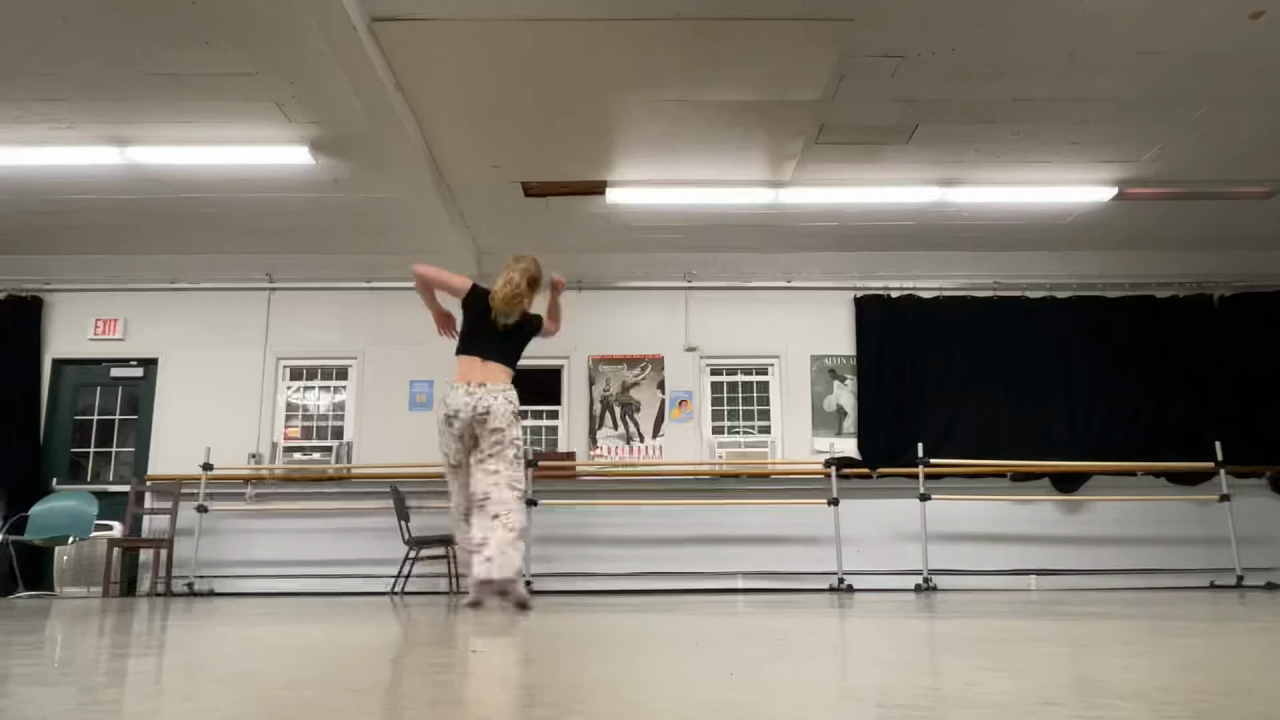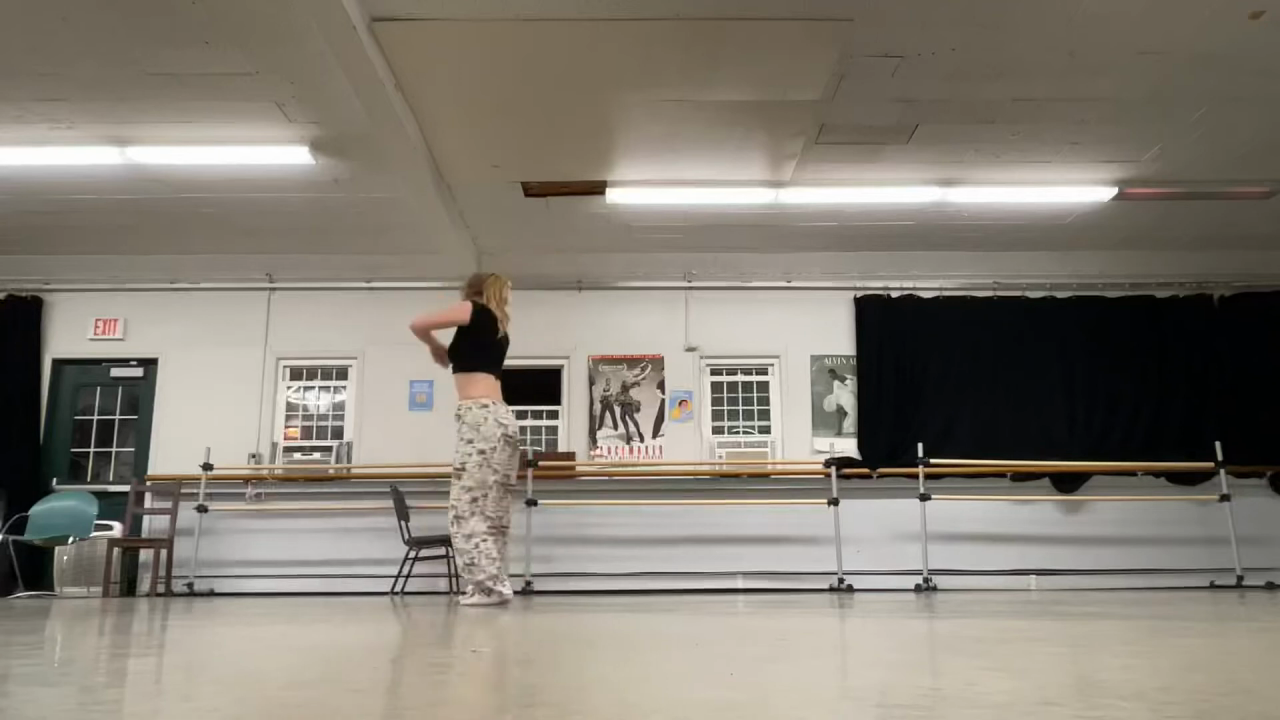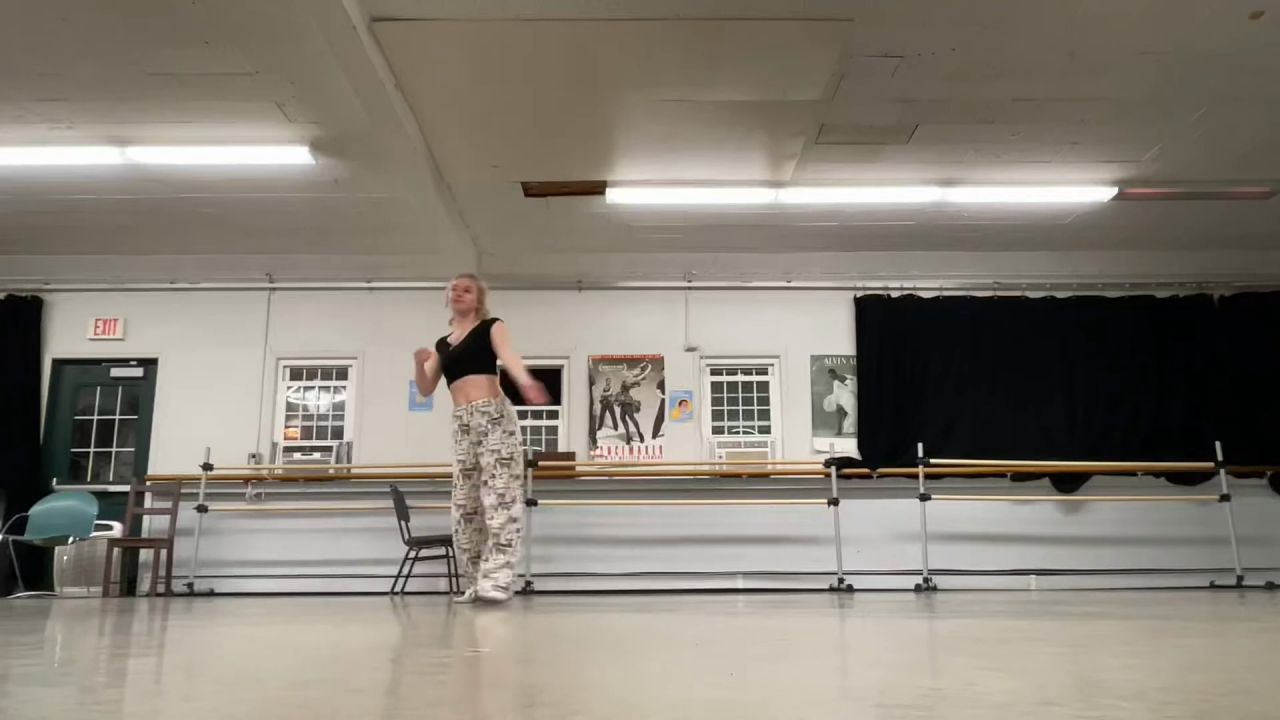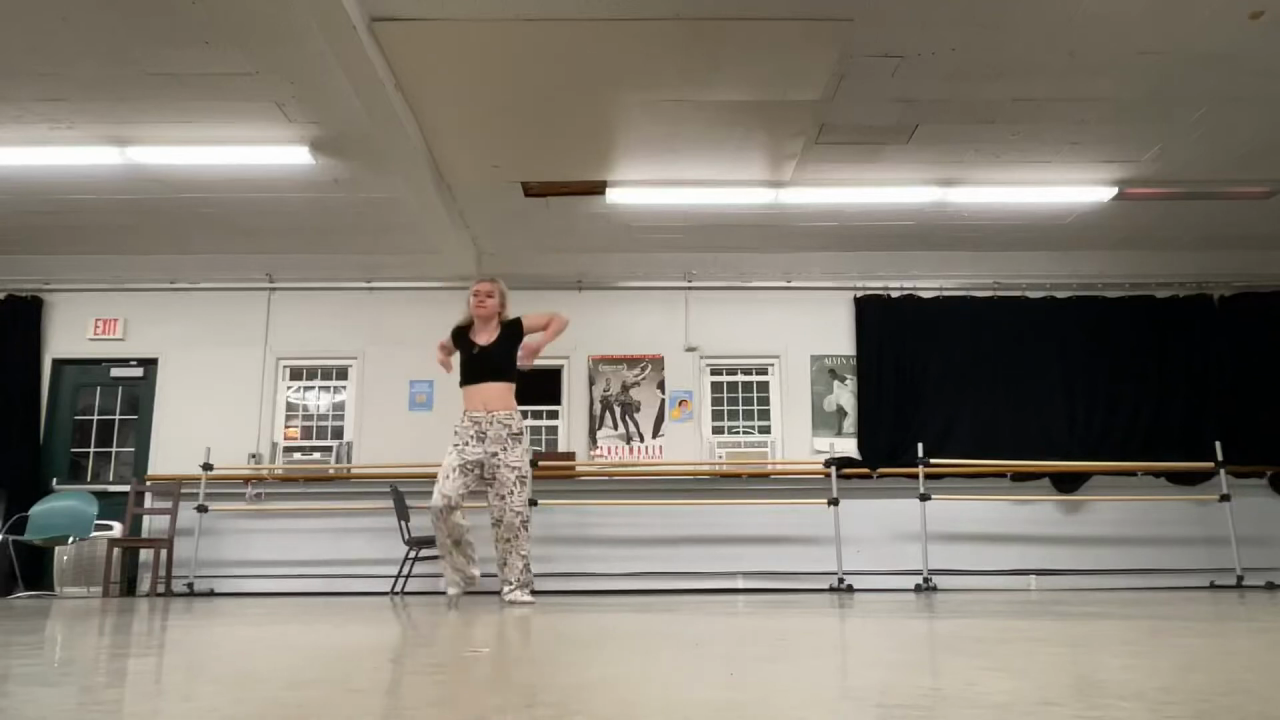
dt=0.4s
person 1, frame 1
left shoulder: (477, 297)
right shoulder: (530, 321)
left elbow: (420, 272)
right elbow: (554, 326)
left wrist: (438, 312)
right wrist: (556, 295)
left hip: (459, 400)
right hip: (498, 402)
left knee: (467, 496)
right knee: (502, 492)
left ankle: (483, 581)
right ankle: (499, 572)
person 1, frame 2
left shoulder: (474, 312)
right shoulder: (500, 332)
left elbow: (419, 324)
left wrist: (433, 345)
right wrist: (450, 352)
left hip: (482, 417)
right hip: (501, 418)
left knee: (468, 508)
right knee: (491, 508)
left ankle: (492, 586)
right ankle: (490, 585)
person 1, frame 3
left shoulder: (492, 328)
right shoulder: (443, 345)
left elbow: (510, 357)
right elbow: (426, 390)
left wrist: (525, 381)
right wrist: (420, 363)
left hip: (496, 418)
right hip: (462, 426)
left knee: (500, 500)
right knee: (465, 509)
left ankle: (497, 581)
right ankle: (479, 584)
person 1, frame 4
left shoulder: (514, 329)
right shoulder: (461, 333)
left elbow: (560, 319)
right elbow: (444, 348)
left wrist: (538, 343)
right wrist: (443, 353)
left hip: (508, 429)
right hip: (469, 429)
left knee: (512, 511)
right knee: (442, 502)
left ankle: (517, 585)
right ankle: (462, 572)
